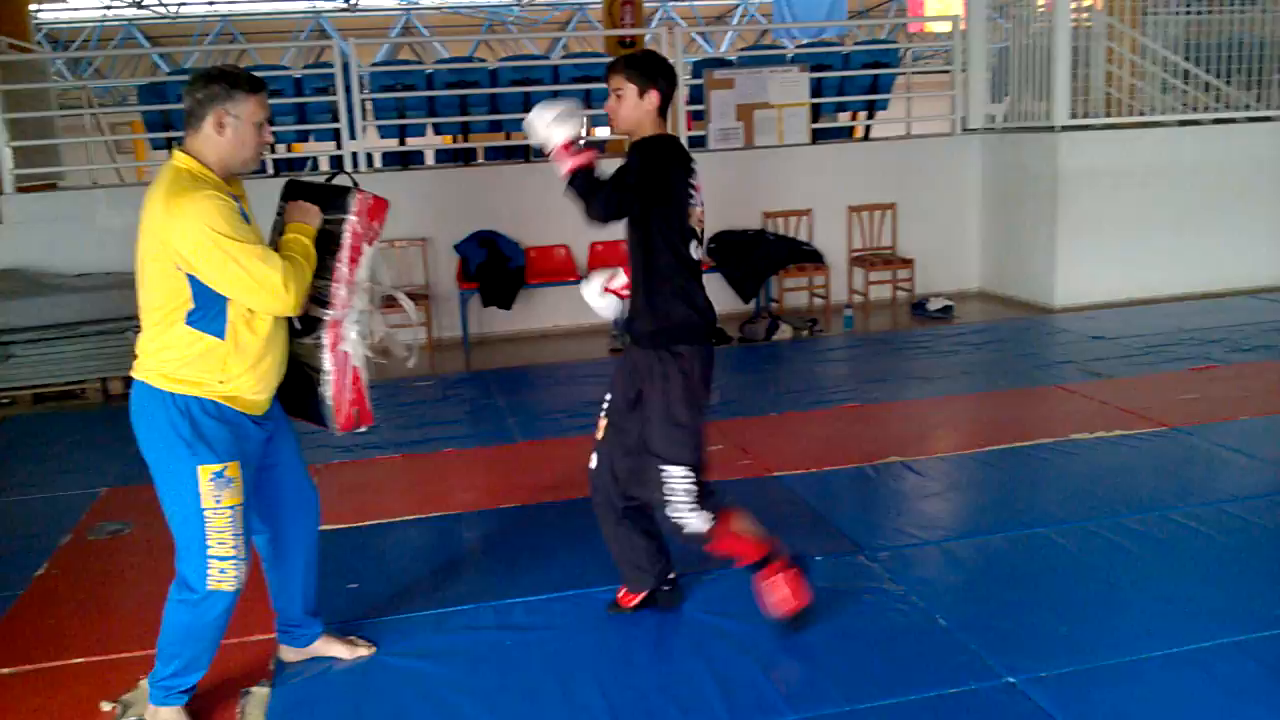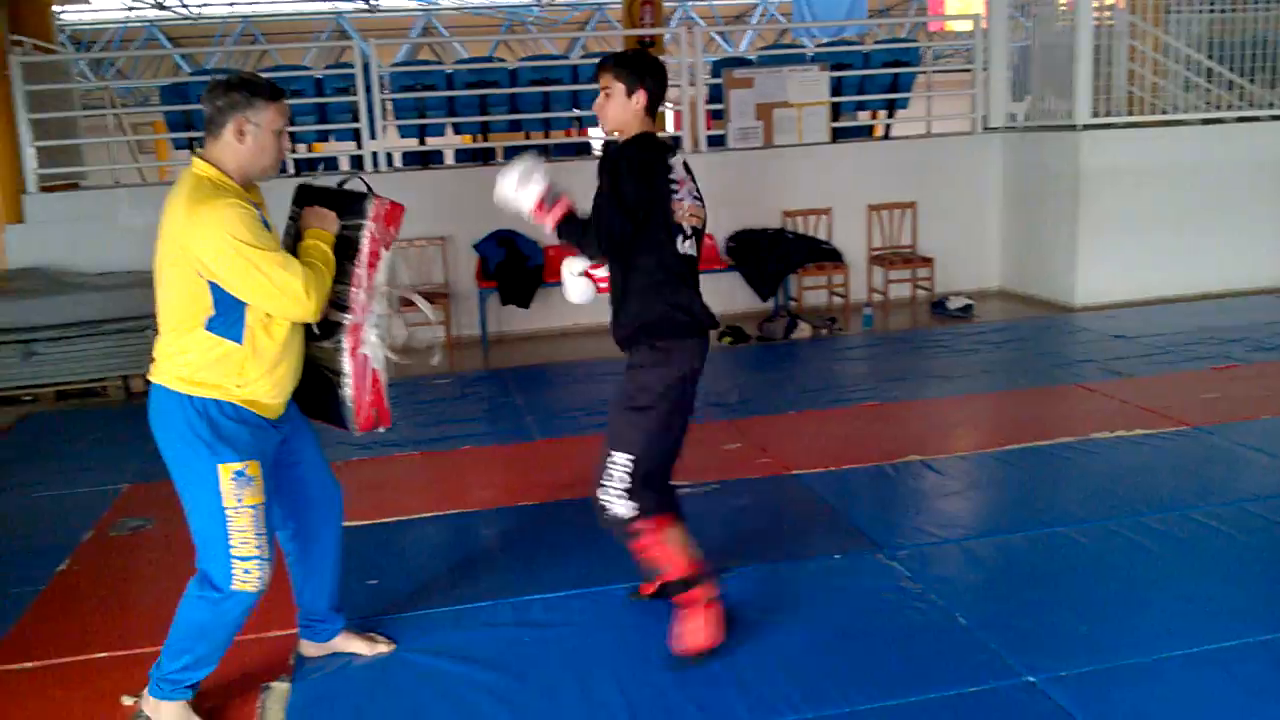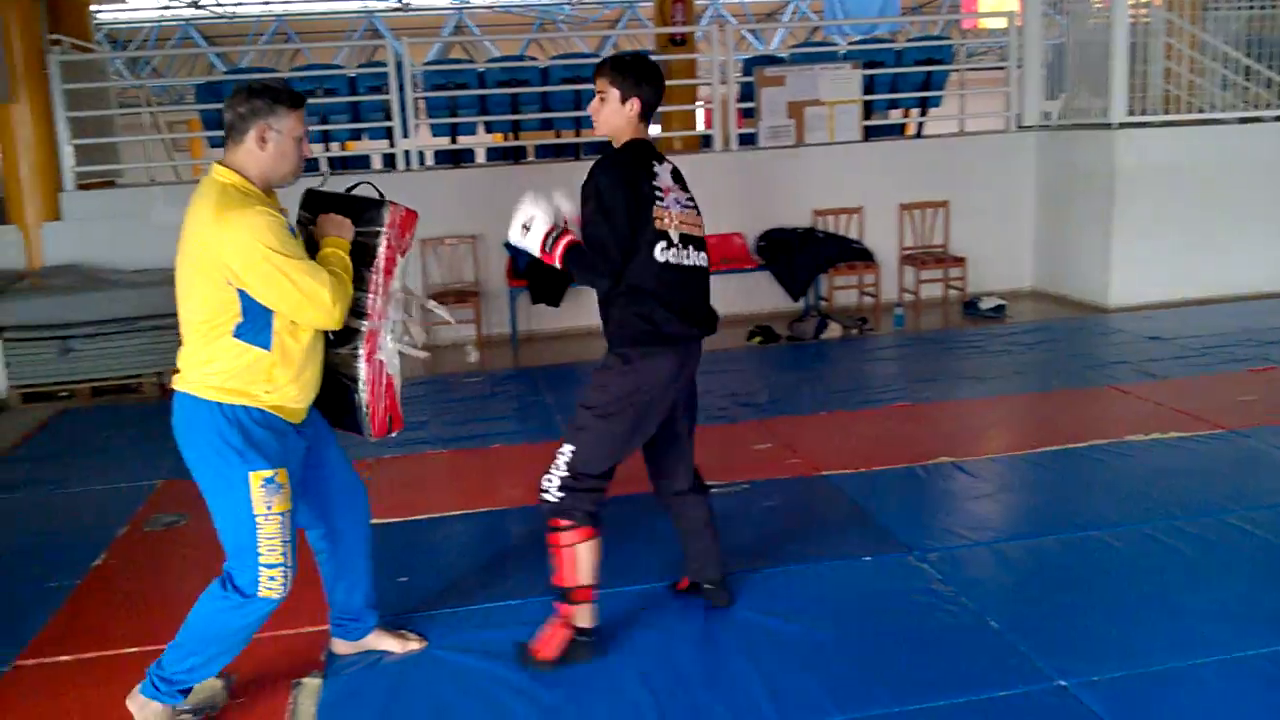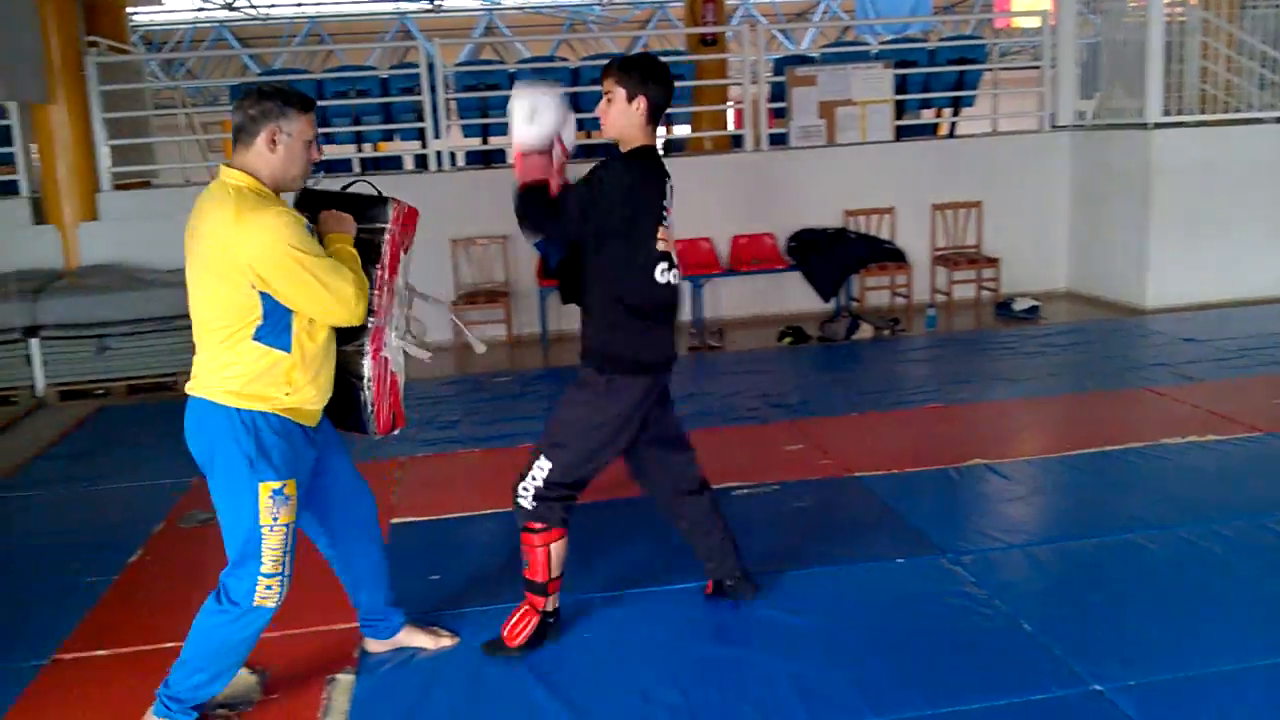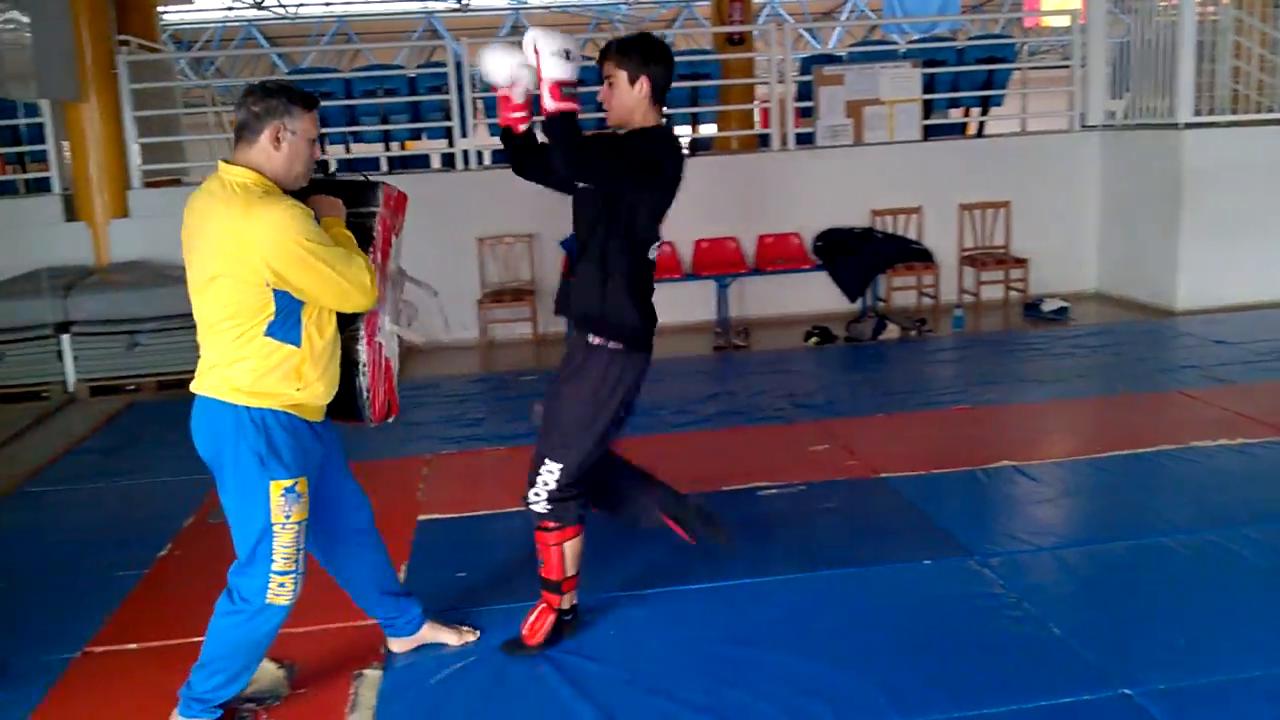
dt=0.1s
person 1, frame 1
left shoulder: (216, 190)
right shoulder: (192, 206)
right elbow: (282, 290)
left wrist: (293, 234)
right wrist: (303, 230)
left hip: (244, 400)
right hip: (188, 410)
left knee: (291, 513)
right knee: (215, 567)
left ankle: (299, 635)
person 1, frame 2
left shoulder: (232, 196)
right shoulder: (213, 213)
right elbow: (302, 297)
left wrist: (310, 240)
right wrist: (320, 237)
left hip: (260, 403)
right hip: (205, 412)
left knee: (316, 509)
right knee: (238, 567)
left ankle: (320, 630)
person 1, frame 3
left shoulder: (232, 200)
right shoulder: (244, 223)
right elbow: (328, 307)
left wrist: (318, 245)
right wrist: (336, 245)
left hip: (278, 410)
right hip: (229, 420)
left knee: (344, 510)
right knee: (260, 578)
left ankle: (353, 628)
person 1, frame 4
left shoulder: (227, 200)
right shoulder: (262, 223)
right elbow: (348, 303)
left wrist: (322, 240)
right wrist: (340, 239)
left hip: (286, 413)
right hip: (244, 425)
left knee: (352, 514)
right knee: (258, 585)
left ankle: (383, 627)
person 1, frame 5
left shoulder: (211, 197)
right shoulder: (276, 221)
right elbow: (359, 291)
left wrist: (314, 227)
right wrist: (333, 225)
left hip: (280, 412)
right hip: (252, 422)
left knee: (346, 523)
right knee: (268, 581)
left ankle: (404, 625)
person 2, frame 1
left shoulder: (655, 156)
right shoulder: (665, 158)
left elbow: (612, 207)
left wrist: (567, 152)
right wrist: (623, 284)
left hip: (675, 352)
right hip: (646, 345)
left knee: (683, 498)
right knee: (610, 476)
left ankle: (779, 573)
right ankle: (650, 581)
person 2, frame 2
left shoulder: (628, 159)
right shoulder: (671, 162)
left elbow: (609, 239)
left wrist: (541, 203)
right wrist: (598, 277)
left hip: (664, 346)
right hip: (675, 337)
left knee: (623, 492)
right knee: (649, 475)
left ankle: (700, 599)
right ankle: (678, 575)
person 2, frame 3
left shoulder: (612, 172)
right shoulder: (669, 172)
left elbow: (604, 268)
left wrist: (549, 239)
right wrist: (577, 233)
left hip: (643, 356)
right hip: (675, 347)
left knee: (568, 483)
right knee: (675, 473)
left ankle: (577, 620)
right ankle: (711, 579)
person 2, frame 4
left shoulder: (620, 178)
right shoulder: (652, 175)
left elbow: (547, 234)
right elbow: (608, 248)
left wrist: (533, 157)
right wrist: (552, 169)
left hip: (617, 368)
right hip: (645, 358)
left knee: (542, 487)
right knee: (674, 475)
left ankle: (539, 611)
right ankle: (730, 576)
person 2, frame 5
left shoulder: (659, 153)
right shoulder: (624, 146)
left elbow: (570, 159)
right elbow: (549, 166)
left wrist: (557, 84)
right wrist: (512, 92)
left hip: (610, 345)
right hip: (596, 336)
left knee: (552, 483)
right knee: (590, 465)
left ankle: (560, 608)
right ankle: (687, 515)
